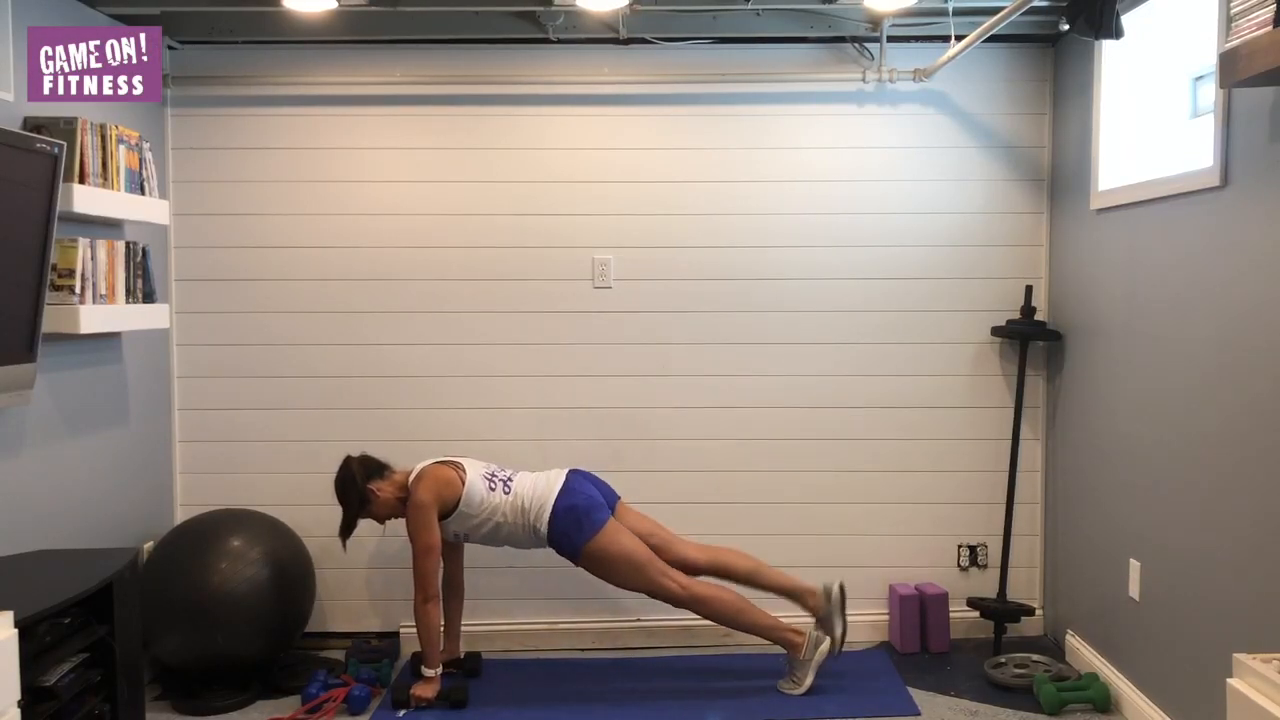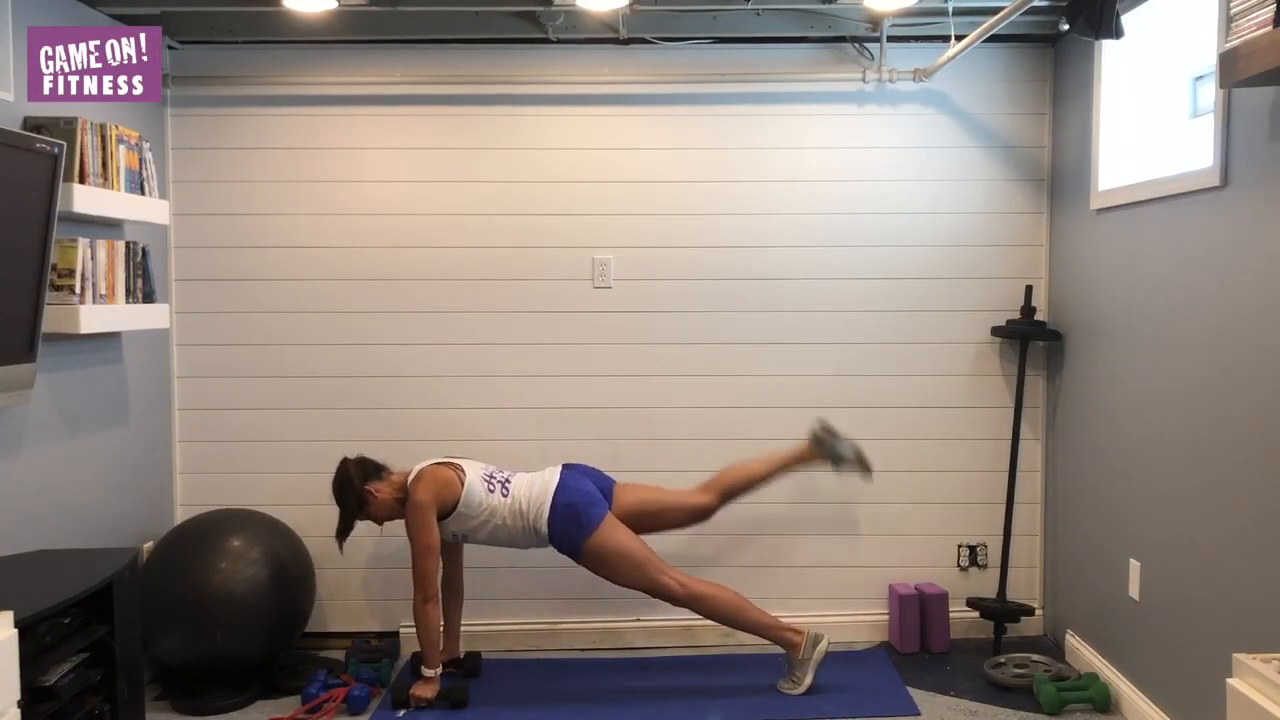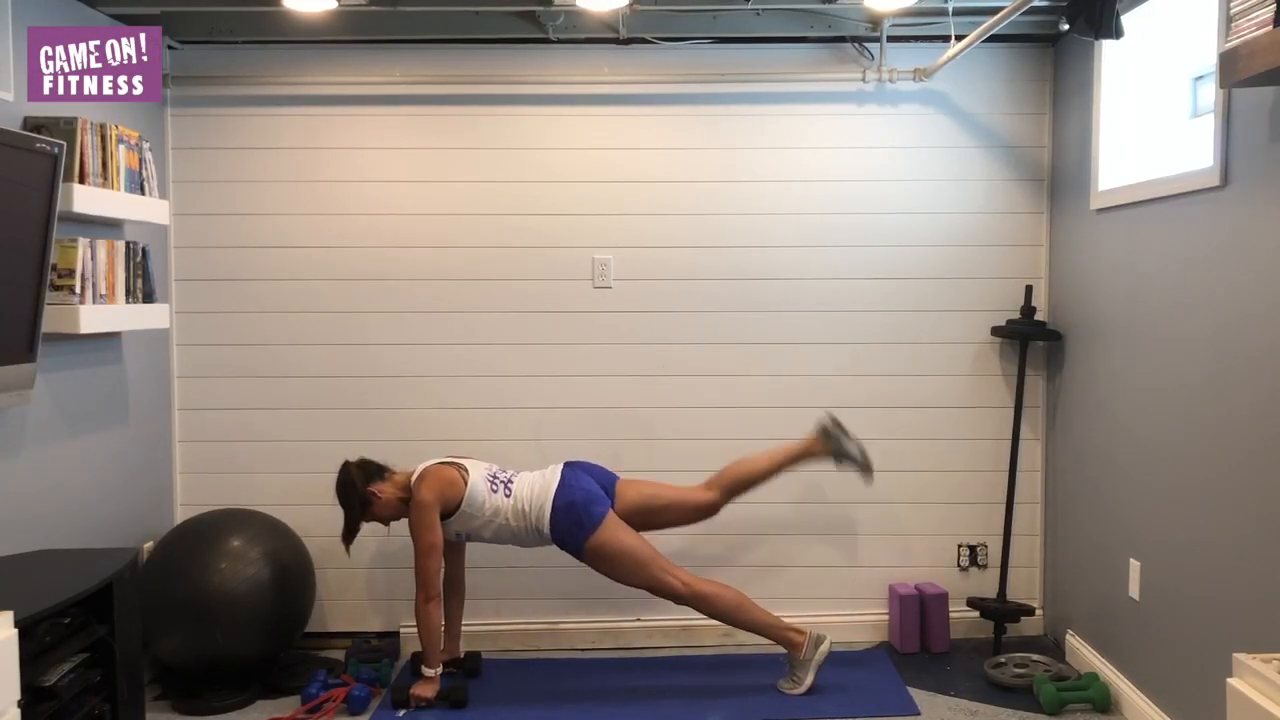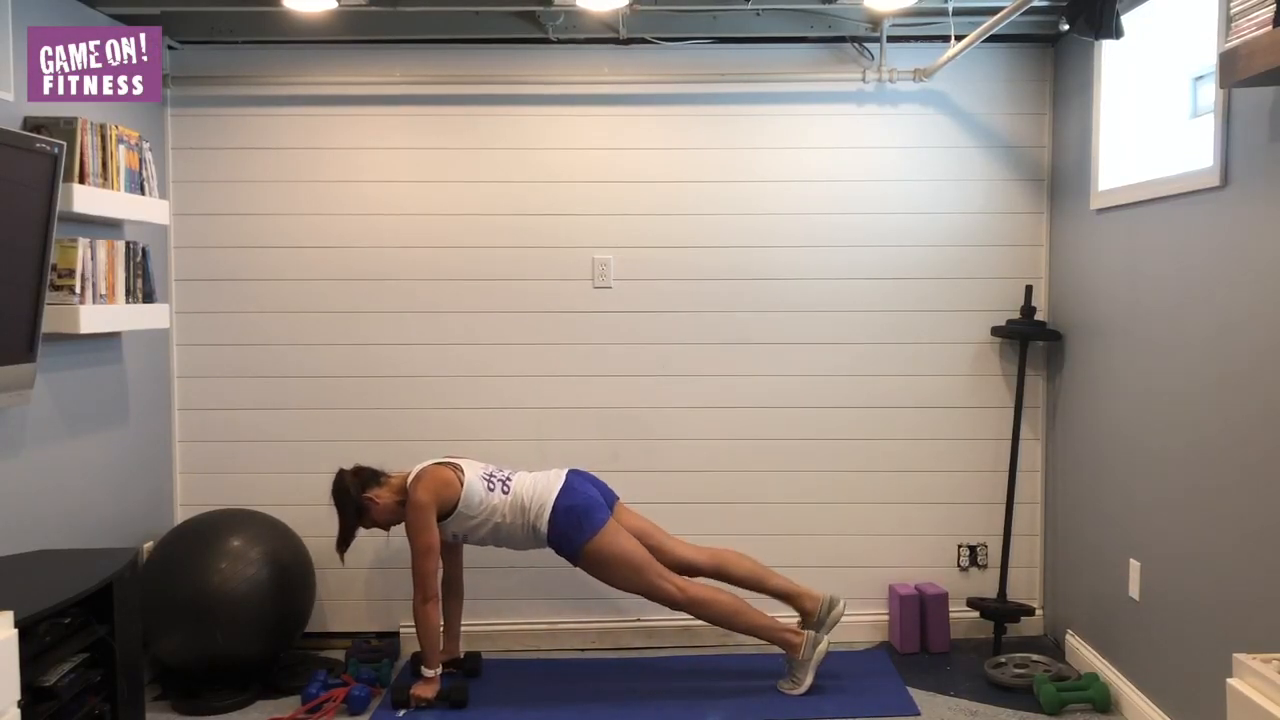
dt=0.5s
person 1, frame 1
left shoulder: (420, 496)
right shoulder: (437, 482)
left elbow: (427, 595)
right elbow: (452, 578)
left wrist: (430, 673)
right wrist: (451, 649)
left hip: (564, 512)
right hip: (572, 490)
left knee: (674, 585)
right knee: (693, 558)
left ankle: (798, 640)
right ankle: (813, 599)
person 1, frame 2
left shoulder: (419, 499)
right shoulder: (436, 484)
left elbow: (428, 596)
right elbow: (450, 584)
left wrist: (431, 674)
right wrist: (451, 652)
left hip: (561, 511)
right hip: (569, 487)
left knee: (673, 584)
right knee: (704, 501)
left ankle: (798, 640)
right ankle: (815, 447)
person 1, frame 3
left shoulder: (423, 497)
right shoulder: (439, 482)
left elbow: (431, 595)
right elbow: (454, 582)
left wrist: (431, 673)
right wrist: (452, 651)
left hip: (566, 509)
right hip: (571, 482)
left knee: (676, 583)
right knee: (710, 498)
left ankle: (799, 642)
right ankle: (818, 442)
person 1, frame 4
left shoulder: (419, 497)
right shoulder: (435, 485)
left elbow: (426, 595)
right elbow: (451, 579)
left wrist: (430, 673)
right wrist: (451, 649)
left hip: (564, 511)
right hip: (570, 492)
left knee: (672, 588)
right knee: (693, 561)
left ankle: (796, 640)
right ankle: (808, 600)
